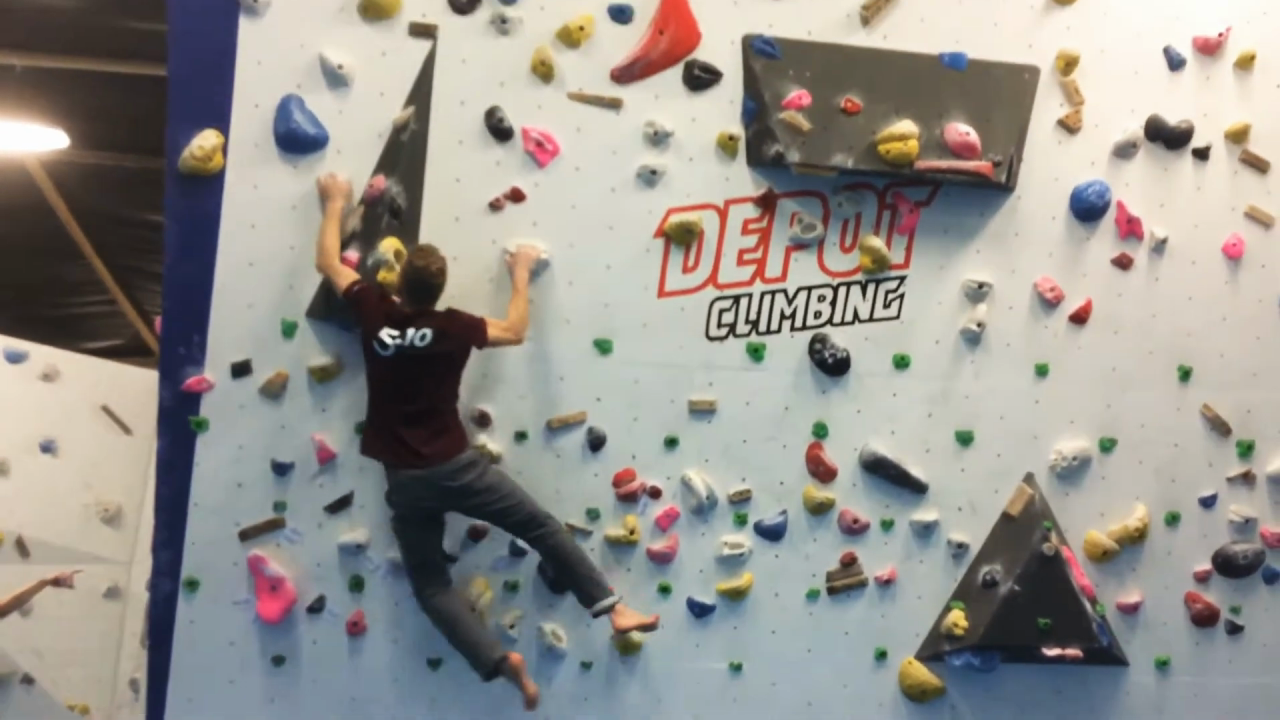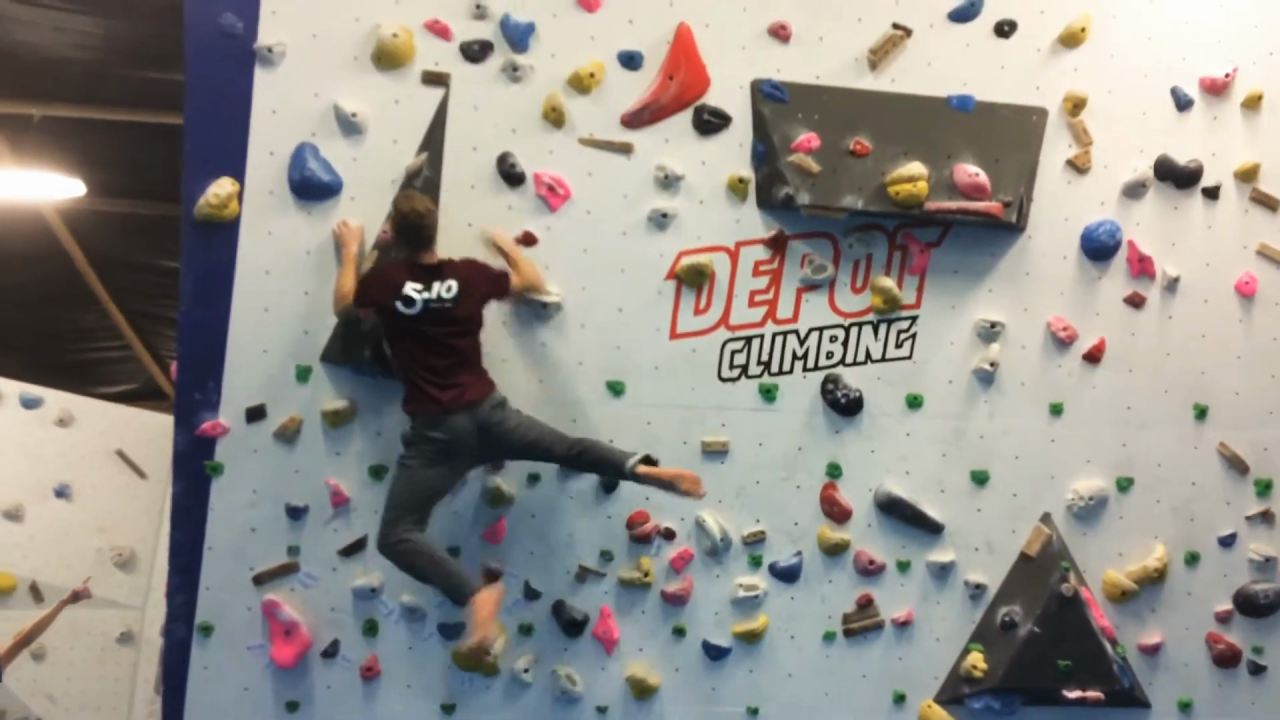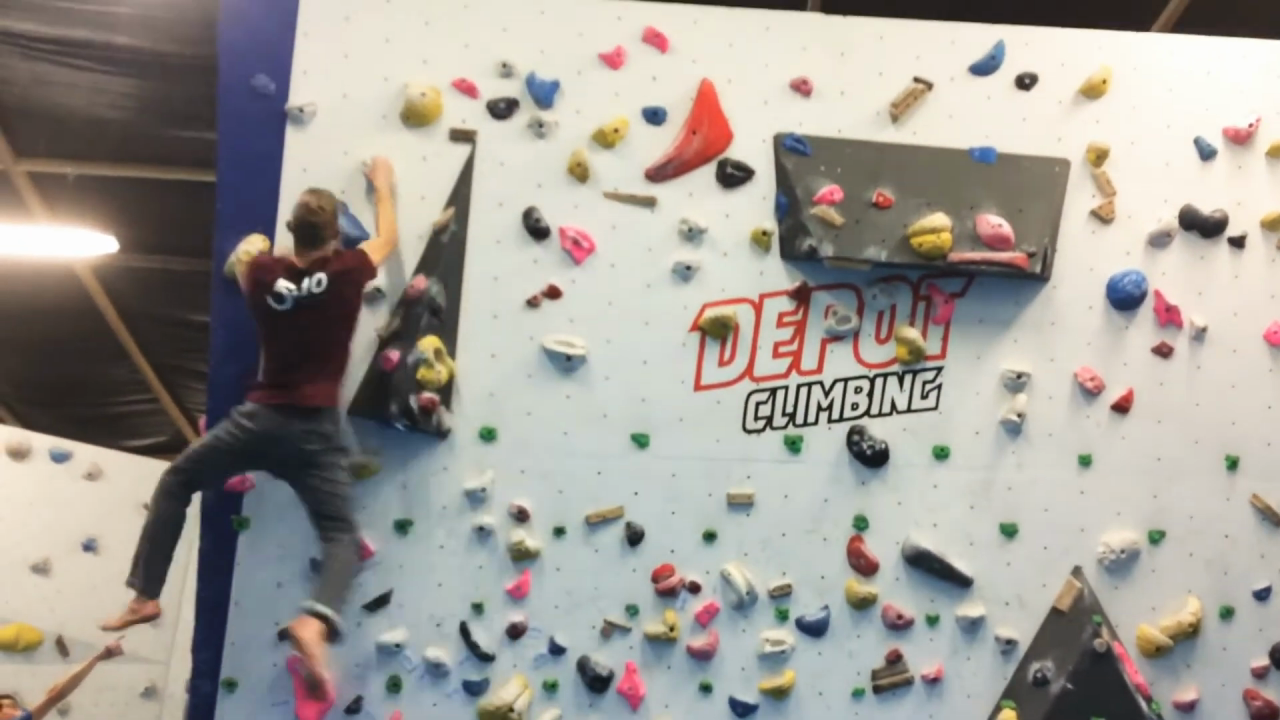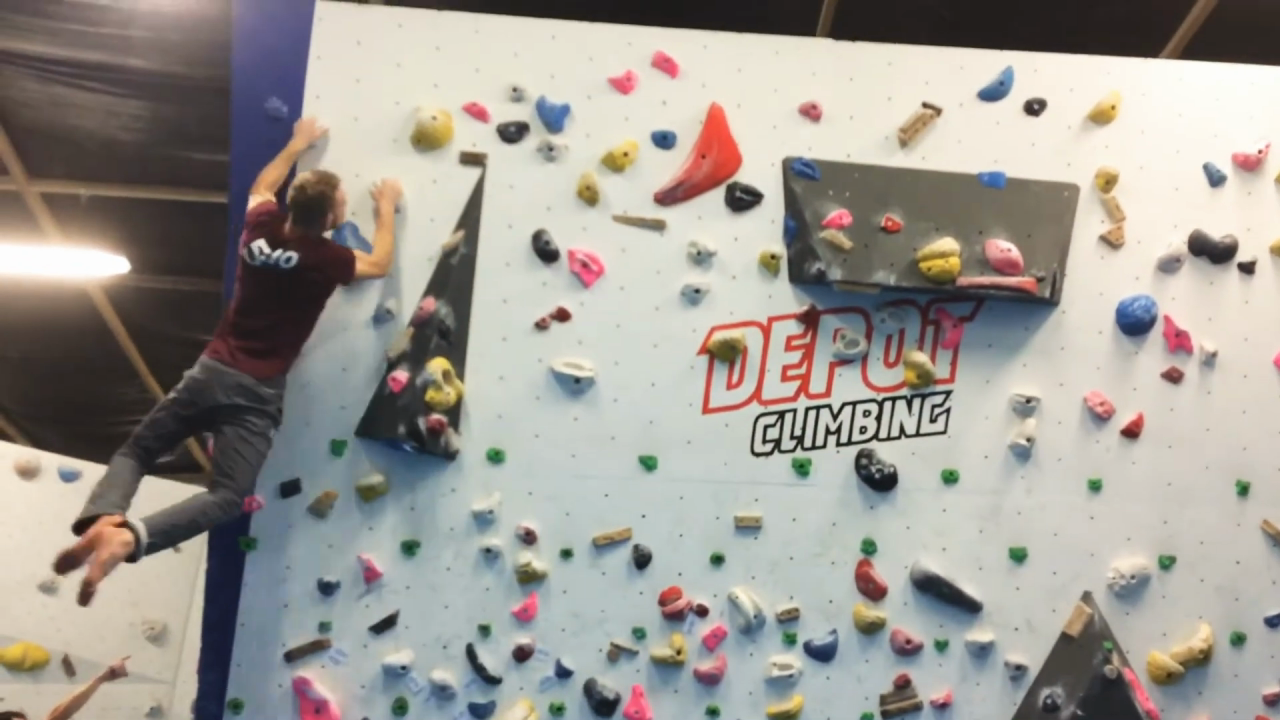
dt=0.5s
person 1, frame 1
left shoulder: (372, 310)
right shoulder: (454, 328)
left elbow: (328, 262)
right elbow: (515, 330)
left wrist: (335, 204)
right wrist: (521, 276)
left hip: (406, 480)
right hip: (459, 467)
left knee: (432, 587)
right knee: (543, 529)
left ankle: (503, 658)
right ankle: (615, 609)
person 1, frame 2
left shoulder: (384, 280)
right shoulder: (470, 274)
left elbow: (344, 302)
right elbow: (534, 282)
left wrist: (350, 250)
right wrist: (507, 247)
left hip: (434, 431)
right hip: (487, 414)
left knee: (396, 537)
right knee: (572, 448)
left ankle: (477, 595)
right ankle: (649, 469)
person 1, frame 3
left shoulder: (264, 273)
right shoulder: (346, 273)
right elbow: (388, 239)
right wrist: (383, 189)
left hip: (259, 420)
right hip: (319, 428)
left knee: (175, 485)
right knee: (342, 539)
left ankle: (144, 598)
right ankle: (315, 623)
person 1, frame 4
left shoulder: (260, 226)
right shoulder: (325, 257)
left elbow: (261, 187)
right elbow: (380, 264)
left wrist: (297, 145)
right wrist: (386, 209)
left hip: (211, 374)
right hip: (257, 392)
left knee: (136, 451)
right knee: (226, 496)
left ankle: (101, 520)
right ankle: (126, 537)
